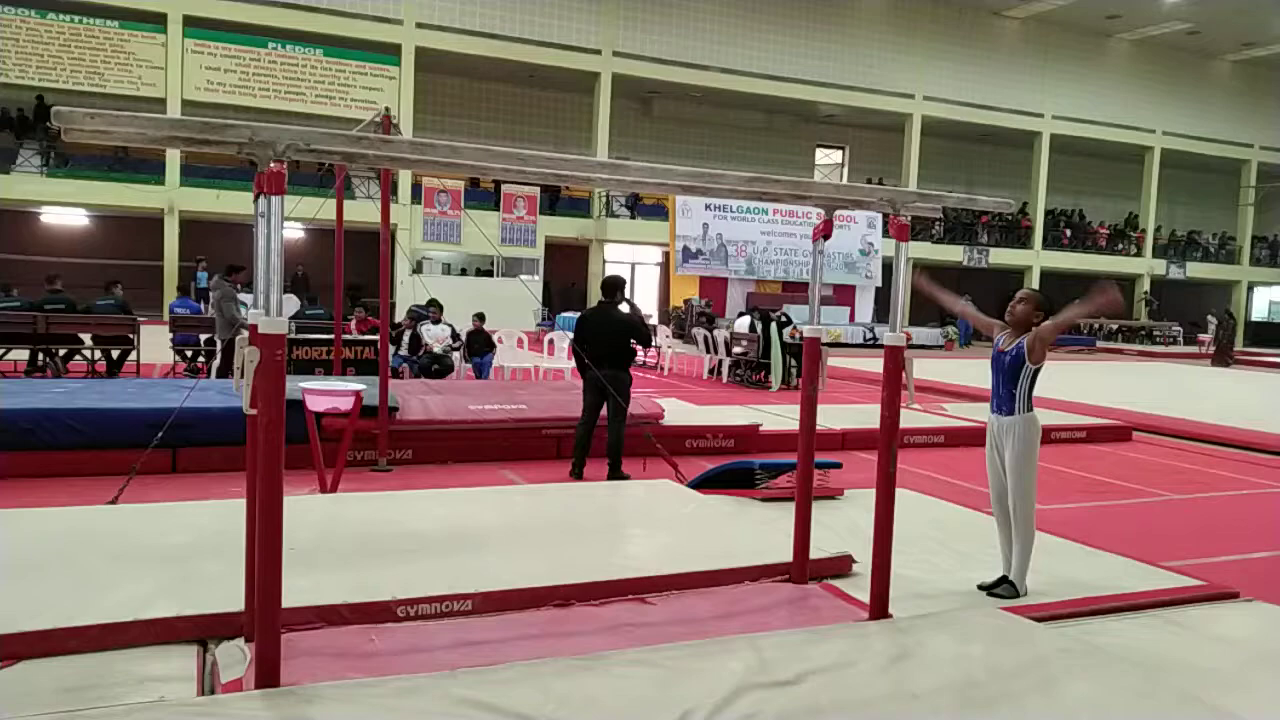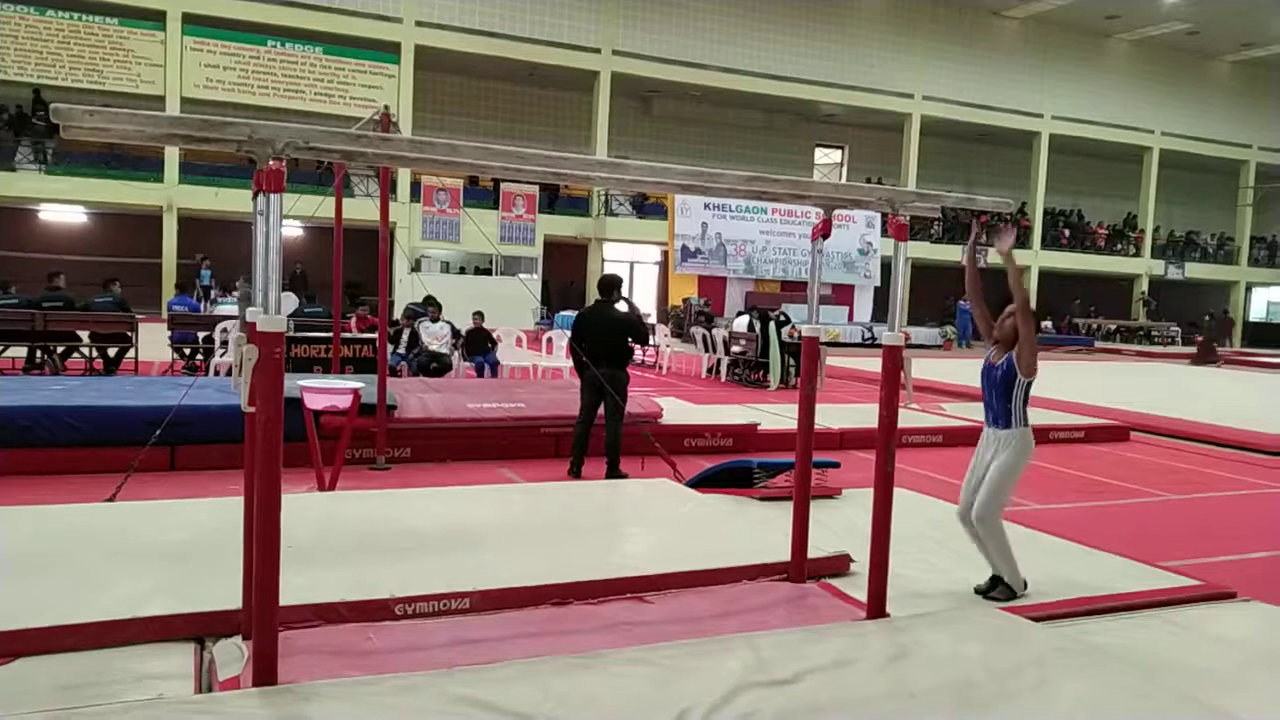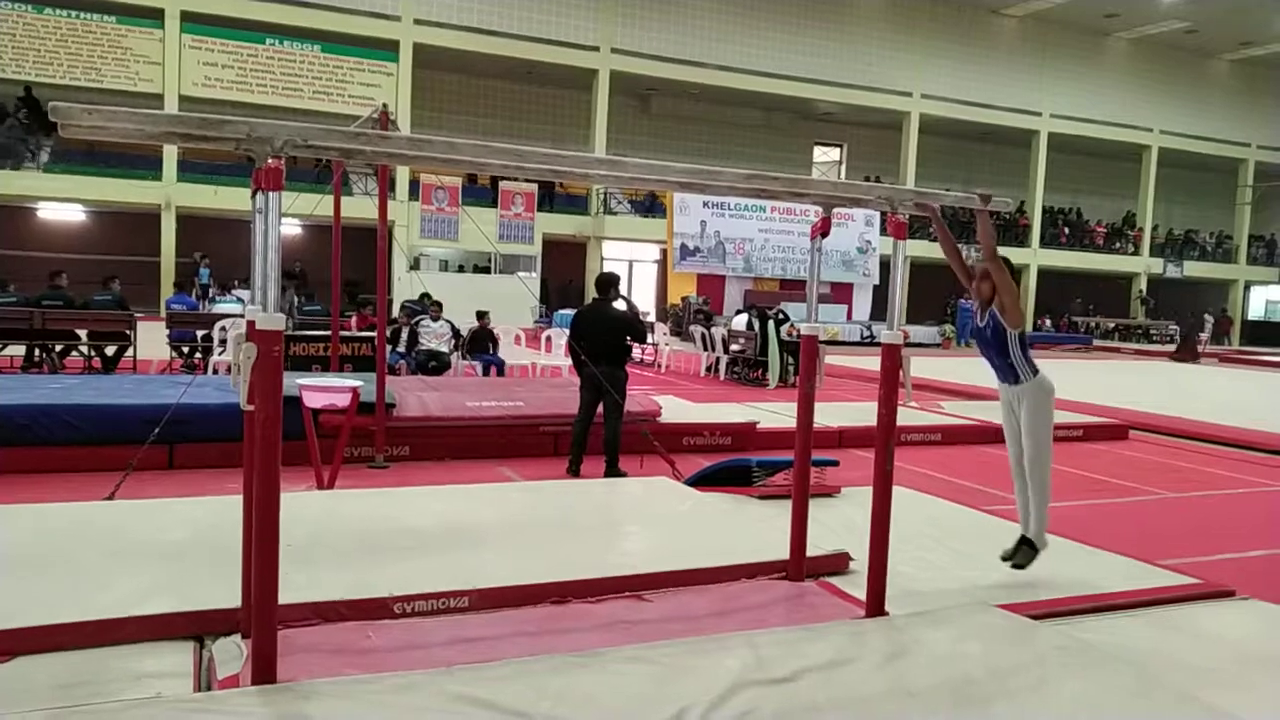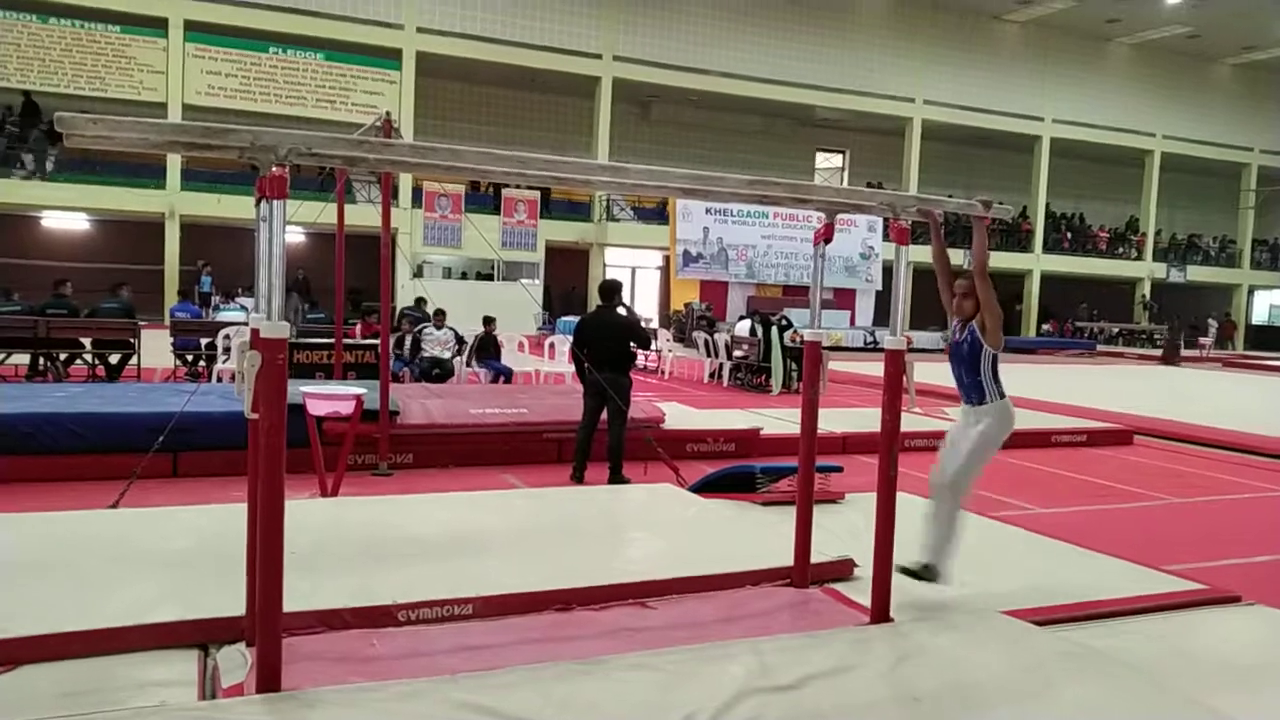
dt=0.4s
person 1, frame 1
left shoulder: (1036, 340)
right shoulder: (999, 333)
left elbow: (1063, 320)
right elbow: (964, 309)
left wrist: (1097, 304)
right wrist: (927, 286)
left hip: (1019, 427)
right hip: (995, 425)
left knee: (1019, 505)
right knee: (999, 504)
left ankle: (1018, 580)
right ankle: (1008, 573)
person 1, frame 2
left shoulder: (1024, 355)
right shoulder: (992, 346)
left elbow: (1024, 306)
right elbow: (974, 297)
left wrist: (1008, 257)
right wrist: (971, 251)
left hip: (1014, 442)
right hip: (989, 438)
left knee: (984, 512)
right knee: (967, 511)
left ankle: (1014, 580)
right ankle: (1001, 574)
person 1, frame 3
left shoulder: (1007, 304)
right shoulder: (980, 305)
left elbow: (991, 257)
right elbow: (955, 258)
left wrist: (982, 213)
right wrist: (935, 218)
left hip: (1032, 391)
right hip: (1007, 392)
left knee: (1035, 465)
right knee: (1019, 465)
left ankle: (1035, 535)
right ankle: (1027, 533)
person 1, frame 4
left shoulder: (986, 322)
right shoulder: (956, 321)
left elbow: (981, 272)
right elbow: (941, 272)
left wrist: (980, 225)
right wrist: (935, 229)
left hip: (992, 413)
right hip: (969, 413)
left knee: (951, 479)
right knee: (941, 477)
left ankle: (934, 563)
right ankle: (933, 558)
person 2, frame 1
left shoulder: (587, 316)
right shoulder: (627, 318)
left elbow: (577, 347)
right elbow: (647, 341)
left wrist: (585, 373)
right wrist: (639, 317)
left hip: (593, 373)
right hip: (617, 375)
left knee: (586, 419)
right knee: (616, 422)
left ankle: (577, 467)
right ankle: (614, 471)
person 2, frame 2
left shoulder: (584, 315)
right shoulder: (623, 318)
left elbow: (574, 346)
right elbow: (644, 340)
left wrist: (582, 372)
right wrist: (637, 316)
left hip: (591, 372)
right hip: (614, 374)
left knee: (584, 418)
right knee: (613, 422)
left ankle: (575, 466)
right ankle: (612, 470)
person 2, frame 3
left shoulder: (582, 314)
right shoulder: (621, 316)
left elbow: (573, 345)
right elbow: (642, 337)
left wrist: (581, 370)
right wrist: (635, 314)
left hip: (590, 371)
right hip: (613, 372)
left knee: (583, 417)
right knee: (613, 420)
left ankle: (574, 464)
right ankle: (611, 468)
person 2, frame 4
left shoulder: (586, 320)
right shoulder: (625, 322)
left elbow: (576, 352)
right elbow: (646, 343)
left wrist: (584, 378)
right wrist: (635, 320)
left hip: (594, 377)
right hip: (618, 379)
left knee: (587, 423)
right knee: (616, 426)
left ankle: (578, 471)
right ankle: (615, 474)
